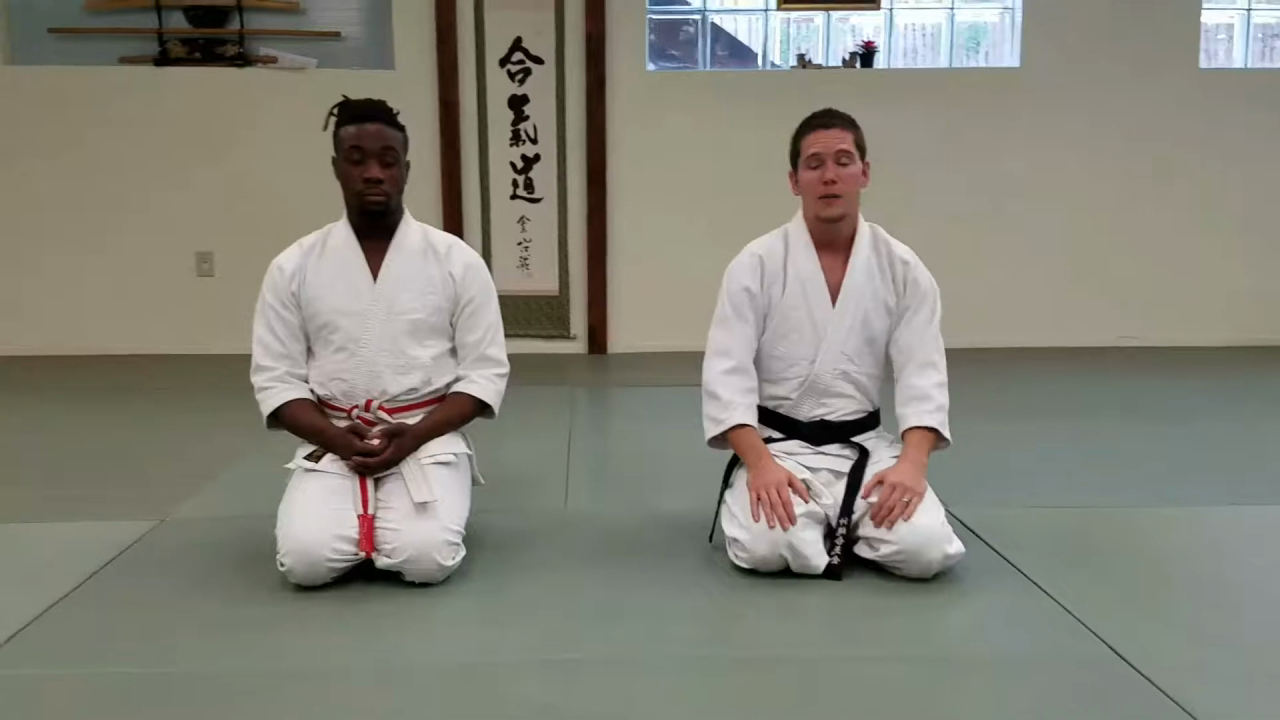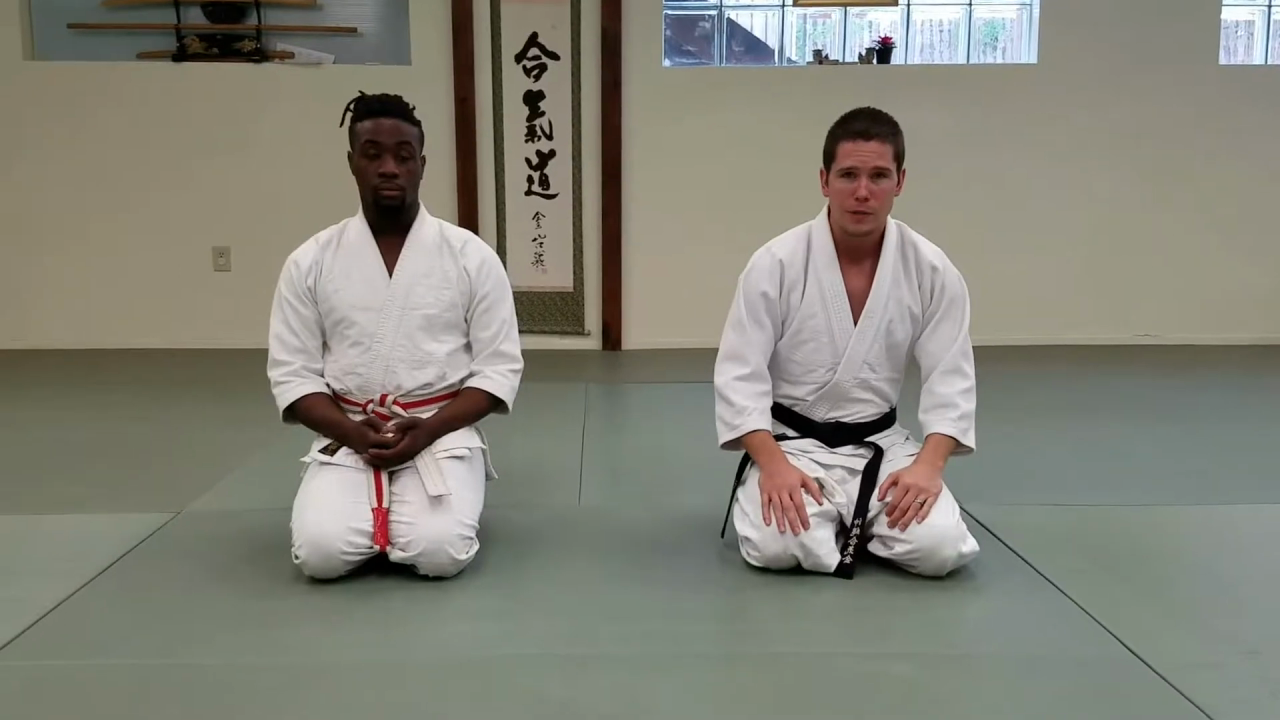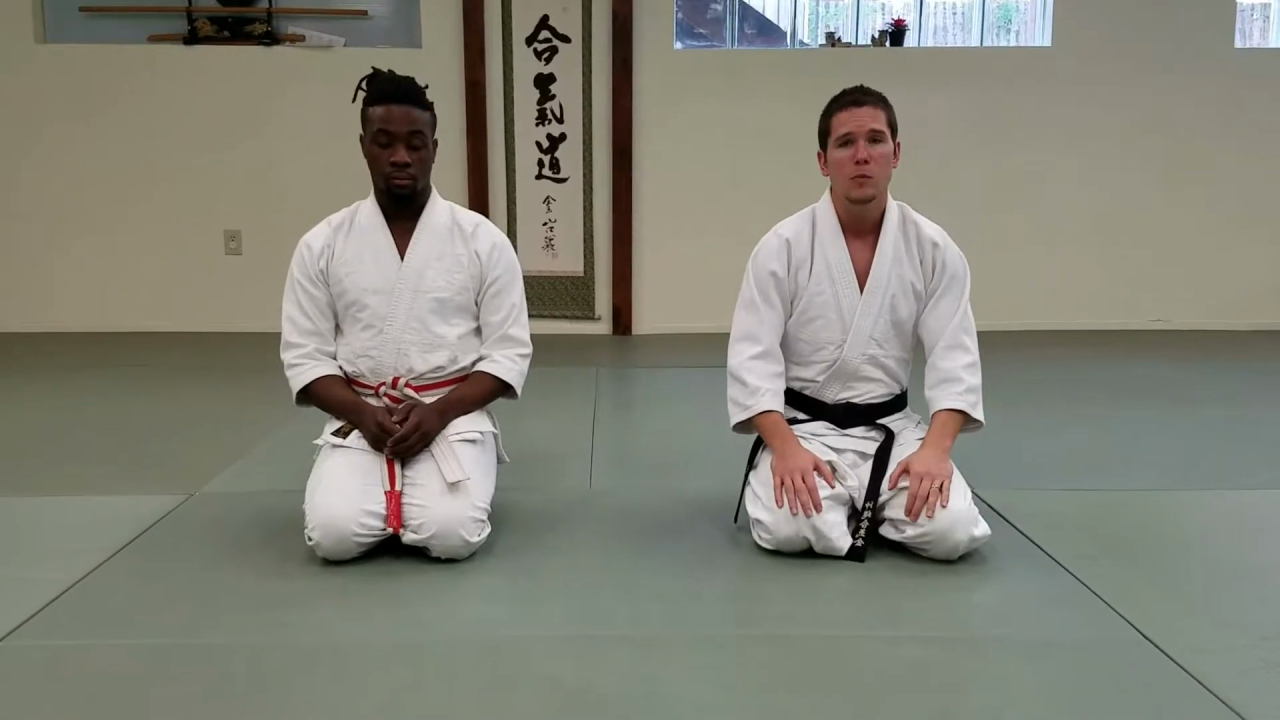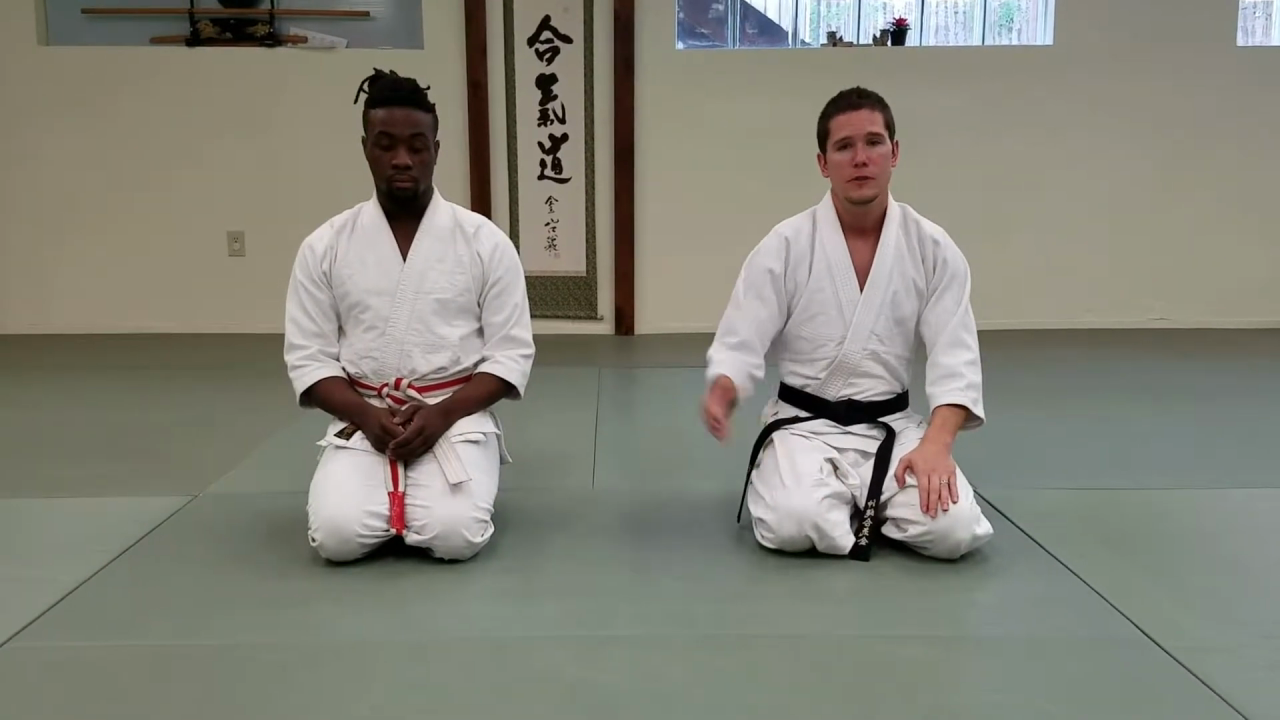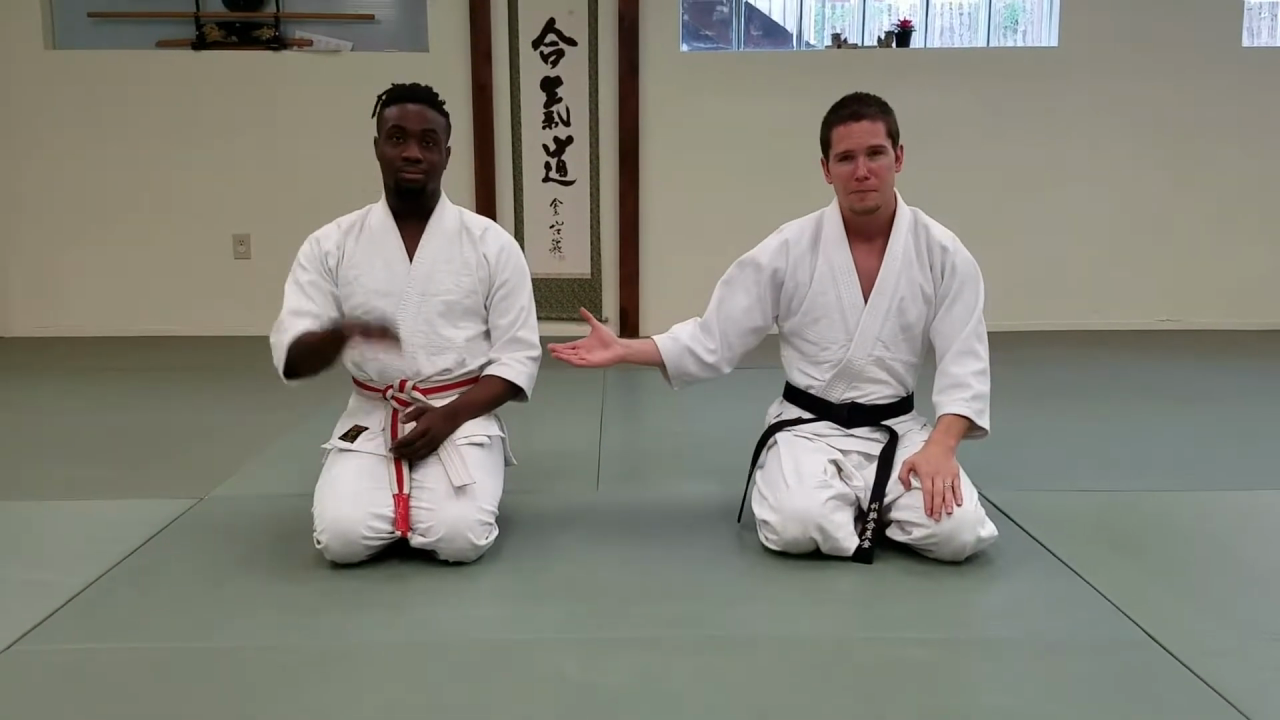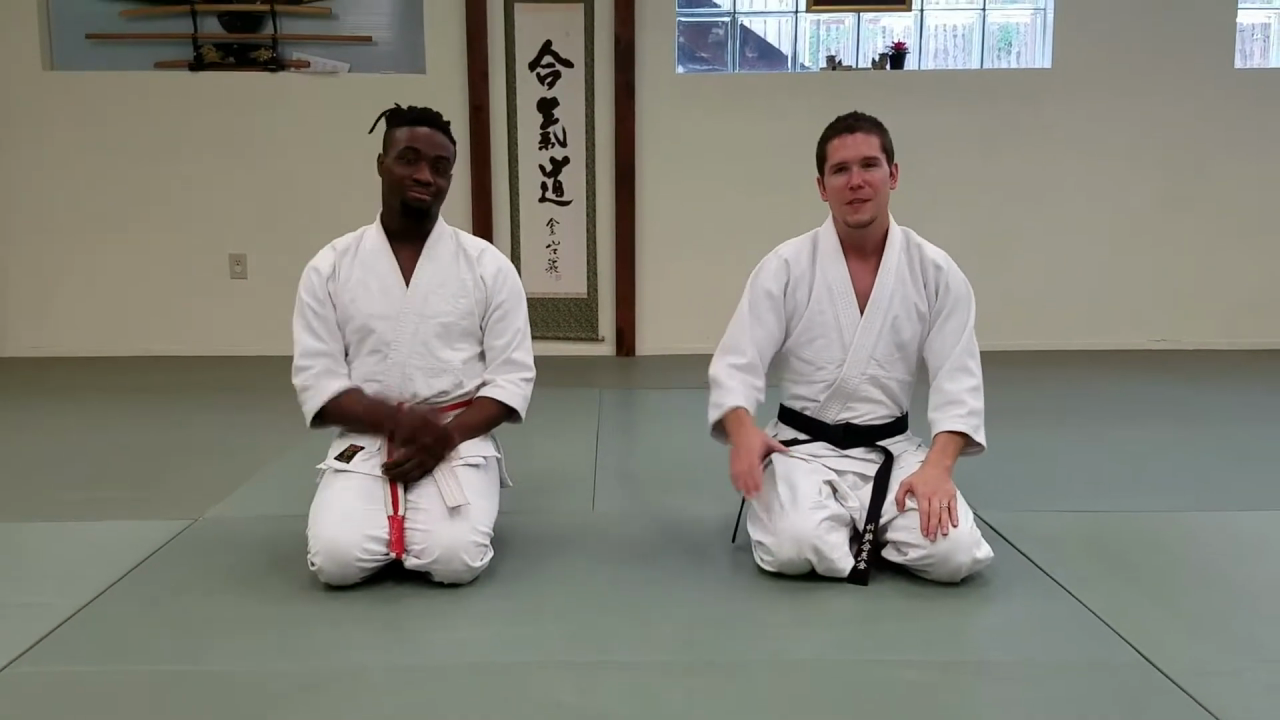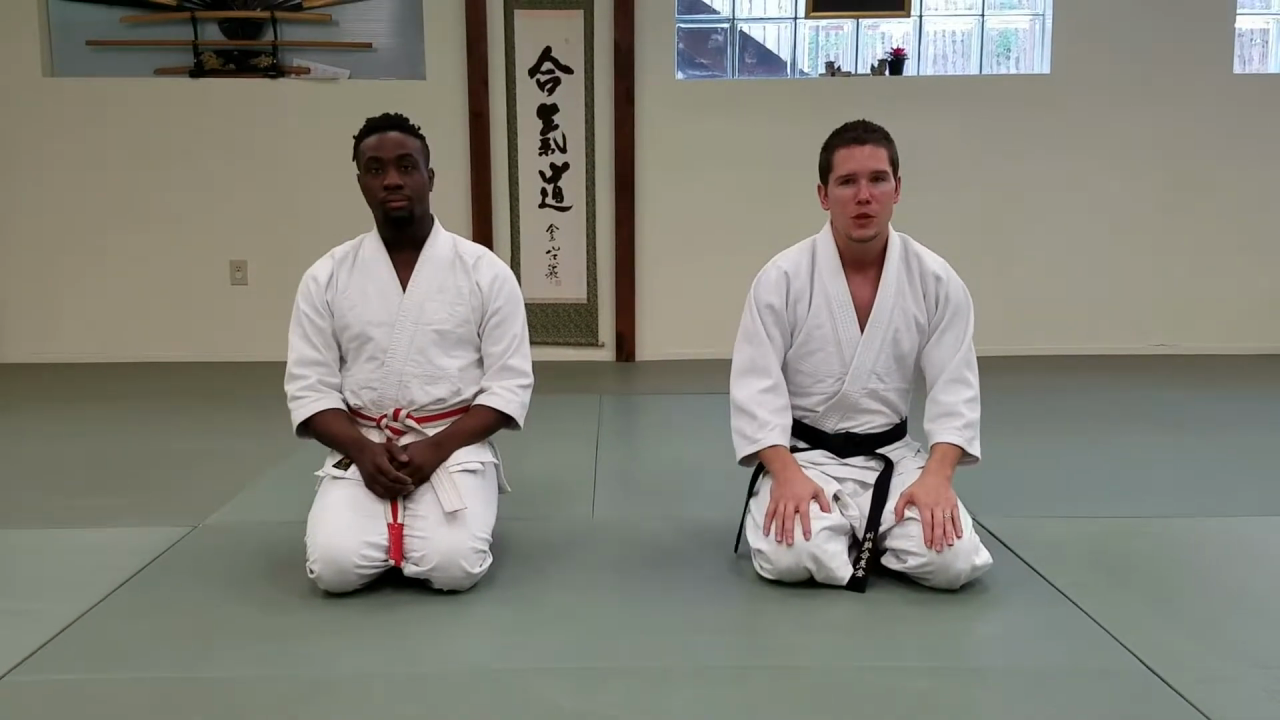
dt=0.7s
person 1, frame 1
left shoulder: (456, 260)
right shoulder: (293, 267)
left elbow: (486, 371)
right elbow: (276, 378)
left wrist: (414, 435)
right wrist: (337, 438)
left hip: (427, 438)
right hip: (331, 444)
left knee: (426, 559)
right knee: (306, 562)
left ankle: (394, 519)
right ankle: (359, 520)
person 1, frame 2
left shoulder: (471, 256)
right shoulder: (310, 262)
left elbow: (499, 368)
right elbow: (292, 373)
left wrist: (428, 430)
right wrist: (351, 432)
left hip: (442, 432)
right hip: (346, 437)
left knee: (439, 551)
right knee: (321, 553)
left ankle: (413, 511)
right ankle: (376, 516)
person 1, frame 3
left shoulder: (483, 240)
right shoulder: (322, 244)
left elbow: (508, 352)
right elbow: (305, 355)
left wrist: (438, 412)
right wrist: (365, 415)
left hip: (452, 416)
right hip: (360, 419)
left knee: (452, 536)
right knee: (334, 536)
left ankle: (425, 493)
right ankle: (390, 497)
person 1, frame 4
left shoulder: (484, 241)
right shoulder: (325, 246)
left elbow: (511, 353)
right elbow: (308, 357)
left wrist: (442, 414)
right wrist: (367, 416)
left hip: (456, 415)
right hip: (363, 418)
left knee: (454, 535)
right knee: (337, 535)
left ankle: (424, 493)
right ankle: (394, 497)
person 1, frame 5
left shoulder: (491, 244)
right shoulder: (333, 242)
left elbow: (518, 355)
right elbow: (291, 356)
left wrist: (448, 416)
right wrist: (341, 334)
left hip: (461, 417)
right hip: (369, 418)
left knee: (459, 539)
right knee: (342, 538)
left ankle: (437, 494)
right ankle: (400, 498)
person 1, frame 6
left shoulder: (487, 265)
right shoulder: (330, 267)
left elbow: (512, 376)
right elbow: (316, 385)
left wrist: (445, 438)
right wrist: (394, 420)
left hip: (457, 439)
right hip: (368, 439)
left knee: (454, 560)
right knee: (337, 561)
left ankle: (427, 516)
right ankle: (398, 518)
person 1, frame 7
left shoulder: (485, 271)
right shoulder: (327, 277)
left elbow: (509, 385)
right elbow: (310, 388)
left wrist: (435, 448)
right wrist: (364, 450)
left hip: (454, 444)
right hip: (363, 448)
left knee: (452, 566)
right knee: (335, 567)
left ankle: (423, 523)
right ankle: (391, 524)
person 2, frame 1
left shoulder: (902, 268)
right shoulder: (755, 264)
left elbow: (922, 376)
right elbow: (726, 375)
left wrist: (910, 463)
right wrist: (759, 464)
left hip: (865, 446)
right hip: (777, 446)
left knee: (925, 549)
right knee: (765, 548)
left ankle: (841, 524)
right ankle: (813, 520)
person 2, frame 2
left shoulder: (932, 270)
right shoulder: (775, 262)
left elbow: (951, 379)
right elbow: (739, 375)
left wrist: (929, 464)
right wrist: (773, 465)
left hip: (881, 445)
right hip: (791, 442)
left knee: (939, 547)
right knee: (776, 545)
left ankle: (849, 523)
right ankle: (831, 520)
person 2, frame 3
left shoulder: (933, 248)
right shoulder: (782, 246)
left elbow: (955, 357)
right elbow: (752, 359)
left wrist: (935, 448)
right wrist: (785, 448)
left hip: (892, 428)
right hip: (803, 427)
left knee: (952, 533)
right knee: (790, 529)
left ankle: (860, 506)
right ankle: (843, 502)
person 2, frame 4
left shoulder: (932, 247)
right shoulder: (785, 245)
left elbow: (956, 357)
right elbow: (738, 347)
left wrist: (936, 443)
right wrist: (722, 394)
left hip: (891, 427)
right hip: (806, 424)
left knee: (953, 530)
right knee: (792, 524)
left ankle: (862, 503)
right ankle: (834, 498)
person 2, frame 5
left shoulder: (942, 253)
right shoulder: (787, 249)
left elbow: (965, 362)
right elbow: (713, 339)
left wrist: (940, 447)
right wrist: (622, 350)
left hip: (897, 429)
right hip: (809, 427)
left knee: (957, 532)
right knee: (797, 526)
left ankle: (868, 505)
right ankle: (858, 506)
person 2, frame 6
left shoulder: (935, 272)
right shoulder: (784, 267)
left elbow: (959, 380)
right elbow: (738, 364)
left wrist: (937, 467)
right wrist: (743, 430)
left hip: (890, 450)
right hip: (804, 448)
left knee: (952, 554)
right knee: (789, 547)
left ankle: (866, 528)
right ankle: (849, 528)
person 2, frame 7
left shoulder: (936, 280)
right shoulder: (782, 277)
left elbow: (954, 388)
right elbow: (756, 387)
left wrist: (935, 477)
right wrist: (787, 475)
left hip: (893, 456)
right hip: (805, 456)
left knee: (952, 561)
right knee: (790, 557)
left ankle: (864, 536)
right ankle: (853, 535)
